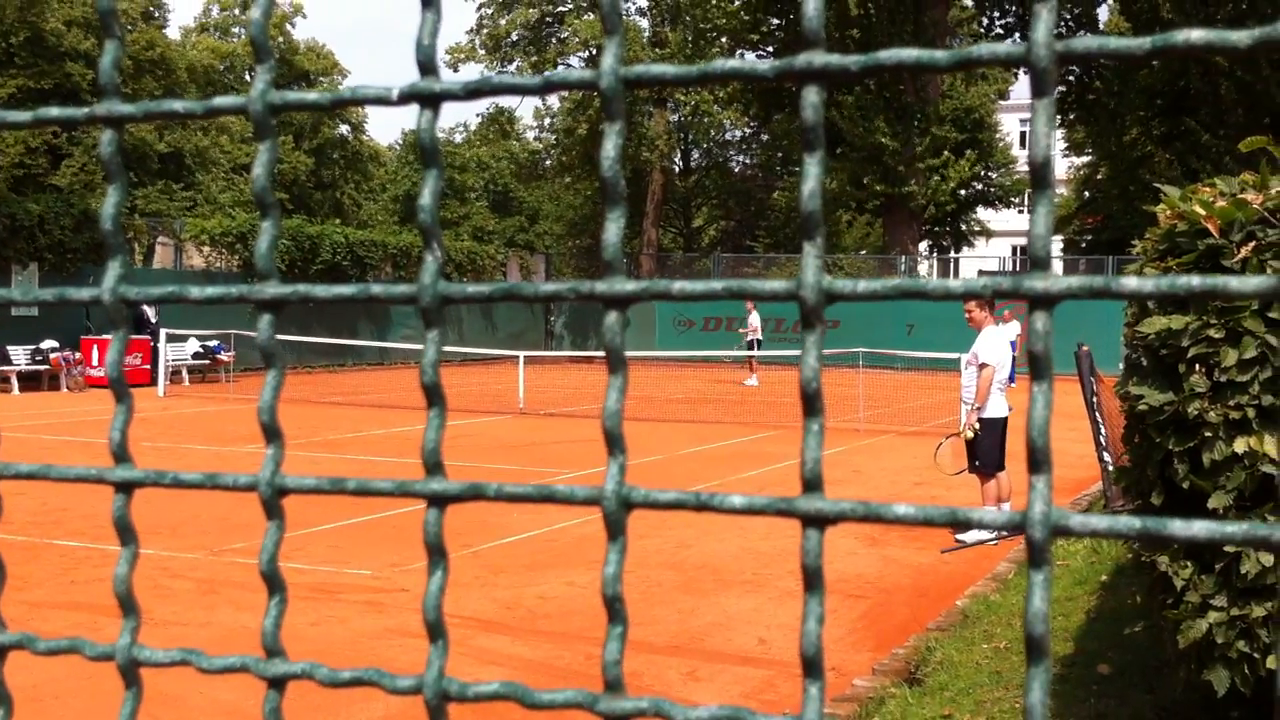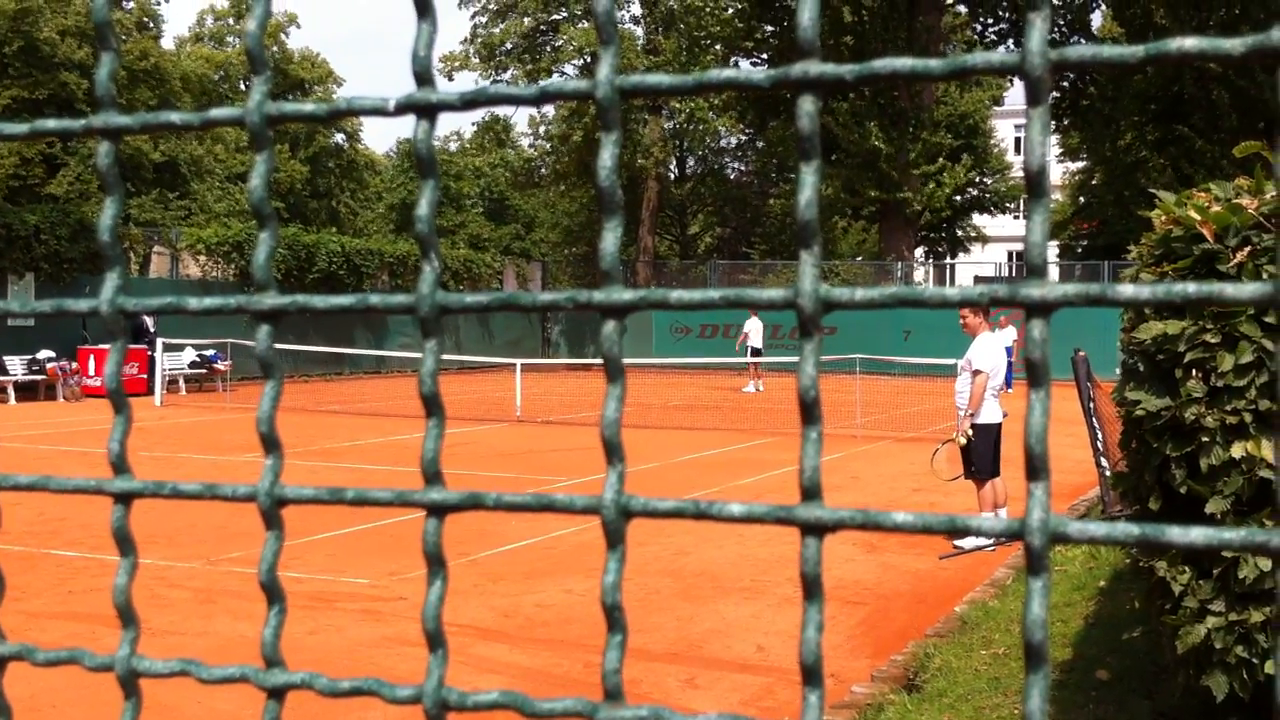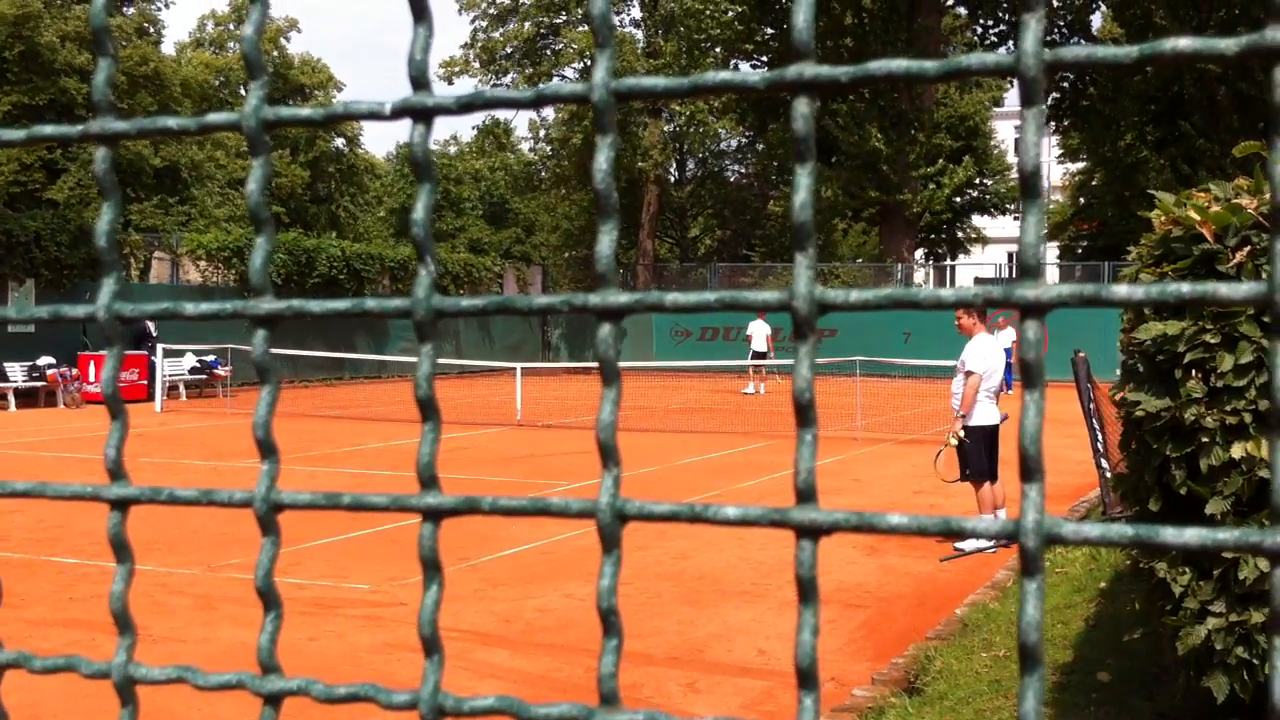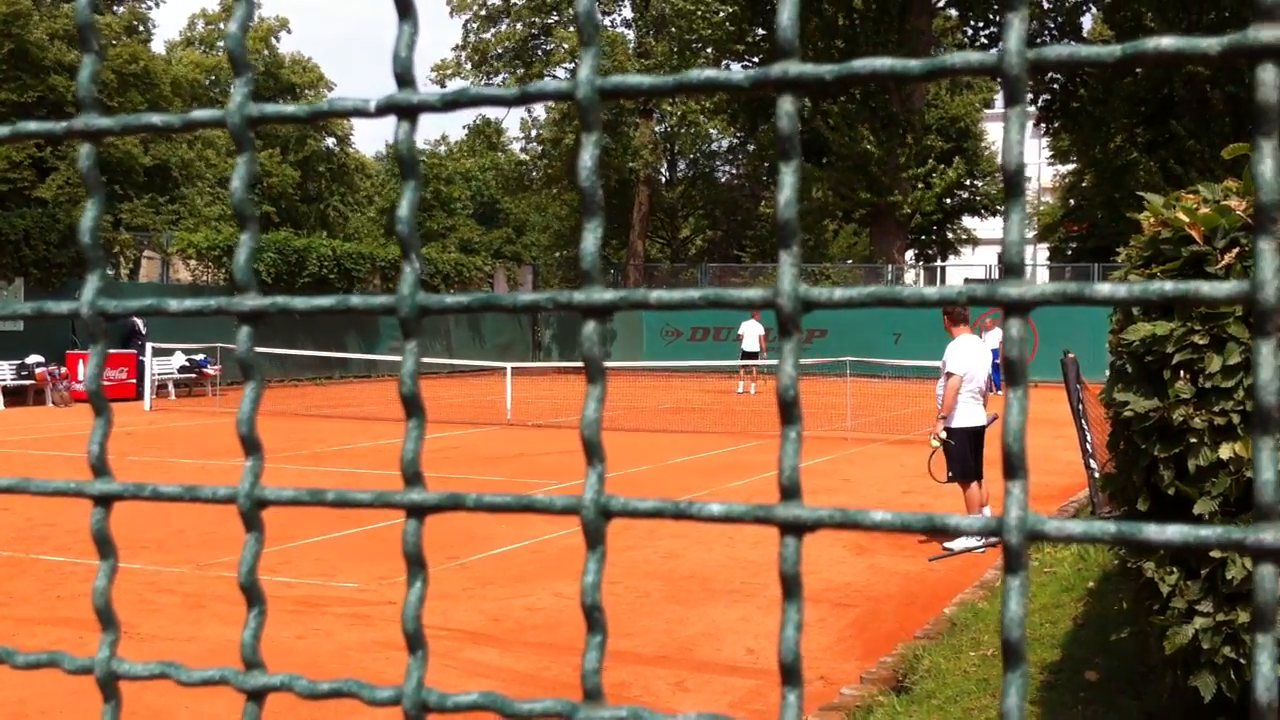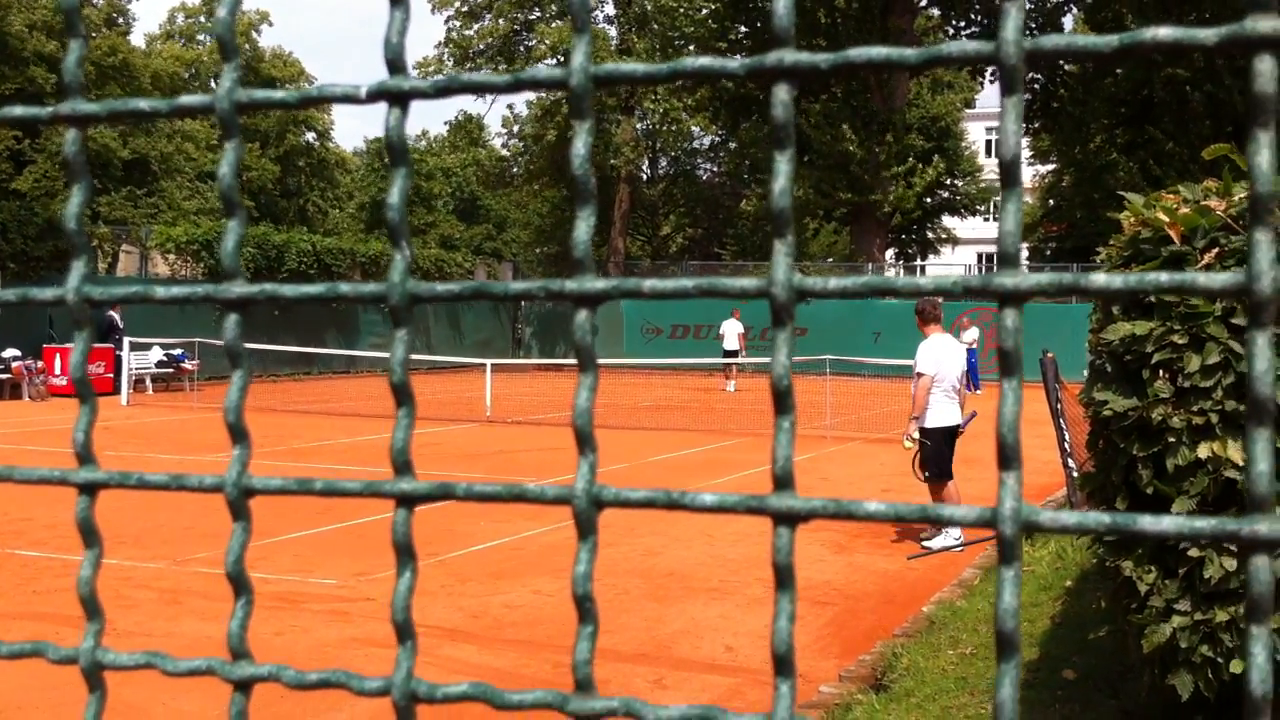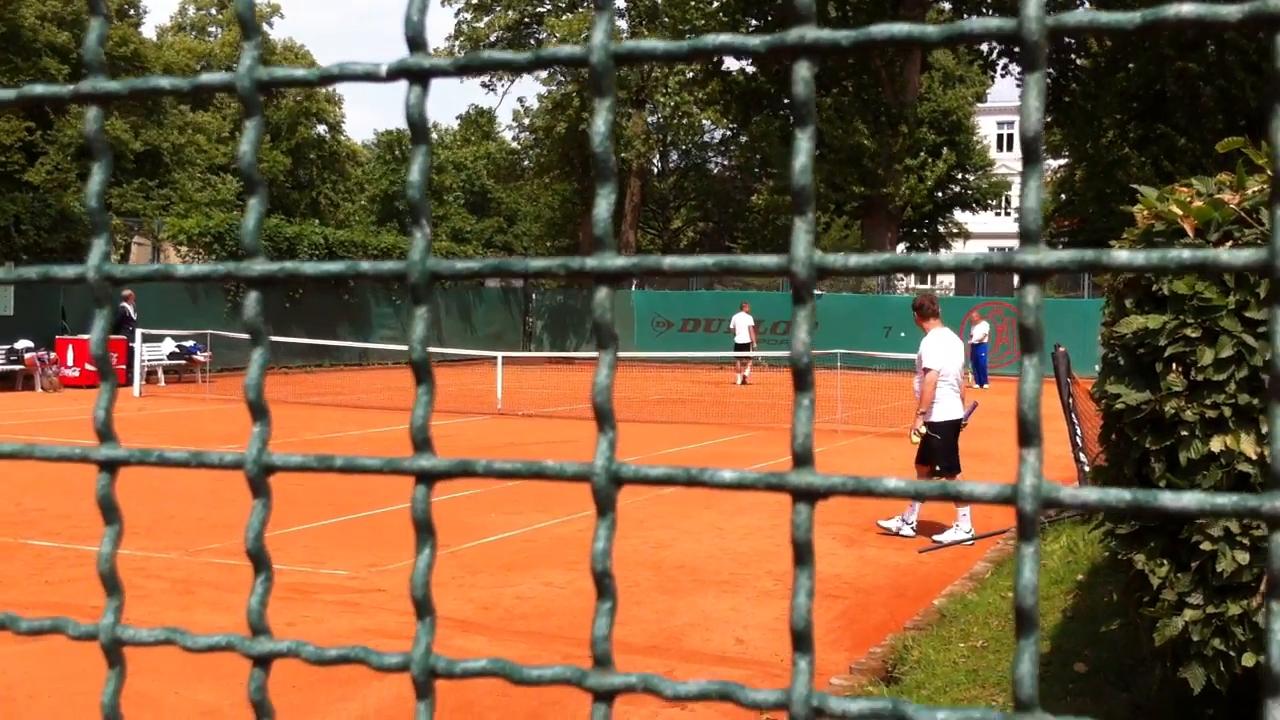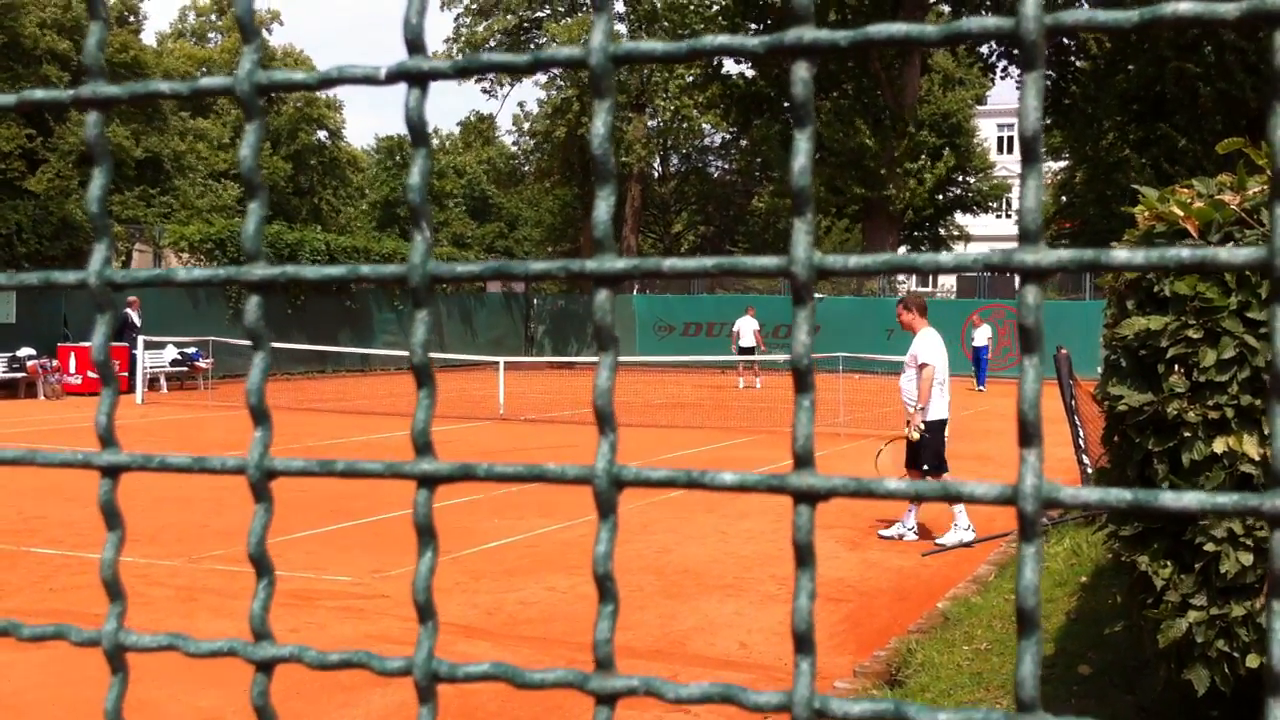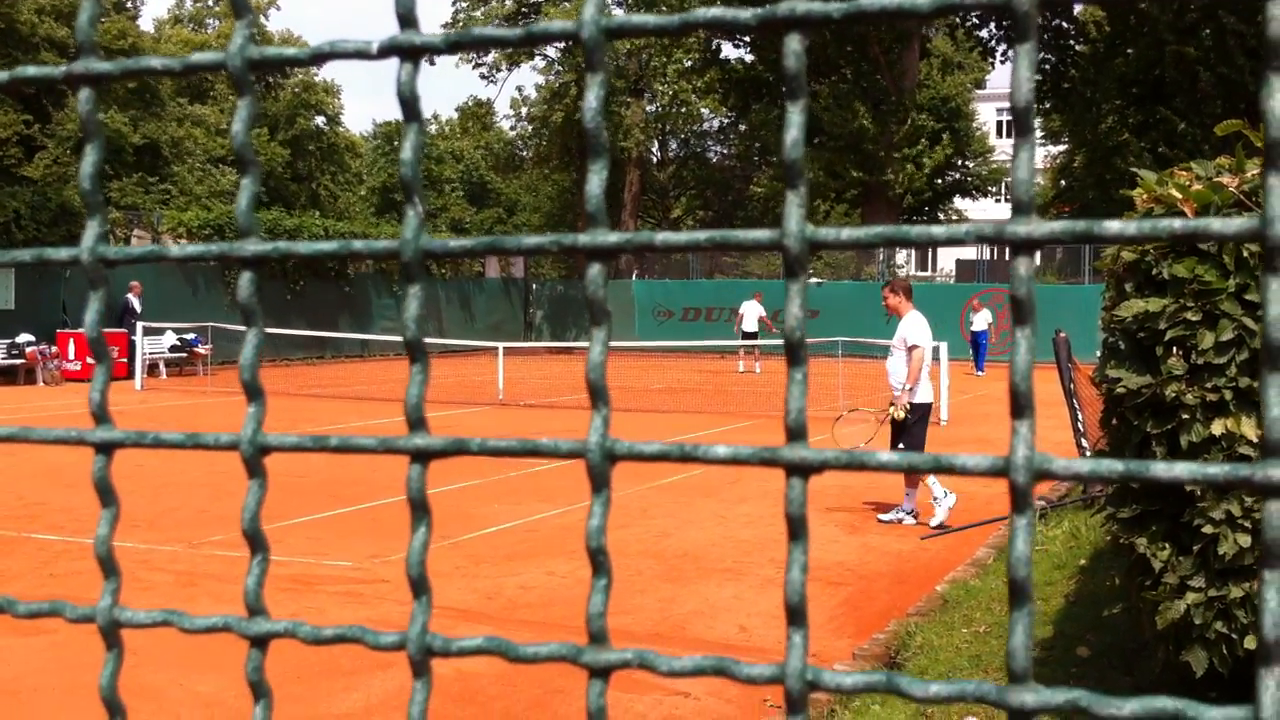
dt=0.3s
person 1, frame 1
left shoulder: (987, 338)
right shoulder: (999, 337)
left elbow: (987, 376)
left wrist: (974, 411)
left hip: (985, 414)
right hip: (996, 412)
left knee: (986, 471)
right knee: (998, 469)
left ankle: (987, 528)
person 1, frame 2
left shoulder: (982, 344)
right shoulder: (994, 342)
left elbow: (980, 383)
left wrist: (967, 417)
left hip: (979, 420)
right hip: (991, 418)
left knee: (981, 477)
right knee: (992, 474)
left ankle: (985, 534)
person 1, frame 3
left shoulder: (976, 346)
right shoulder: (994, 345)
left elbow: (973, 384)
left wrist: (959, 417)
left hip: (974, 421)
right hip: (989, 419)
left knee: (979, 479)
right knee: (991, 478)
left ankle: (986, 536)
person 1, frame 4
left shoulder: (957, 347)
right shoulder: (981, 346)
left elbow: (953, 386)
left wrist: (940, 419)
left hip: (959, 422)
right hip: (976, 420)
left knee: (966, 479)
right knee: (975, 478)
left ankle: (975, 535)
person 1, frame 5
left shoulder: (928, 347)
right shoulder: (956, 346)
left elbow: (923, 387)
right elbow: (962, 386)
left wrist: (912, 420)
right wrist: (959, 416)
left hip: (934, 422)
right hip: (950, 419)
left knee: (942, 479)
right knee: (932, 475)
left ankle: (953, 534)
right ankle: (939, 527)
person 1, frame 6
left shoulder: (931, 342)
right shoulder: (953, 339)
left elbow: (930, 381)
right elbow: (961, 379)
left wrist: (920, 415)
right wrist: (960, 409)
left hip: (940, 417)
right hip: (950, 414)
left knee: (950, 472)
right knee: (923, 467)
left ankle: (964, 527)
right ankle: (908, 520)
person 1, frame 7
left shoulder: (926, 339)
right shoulder: (925, 339)
left elbow: (928, 377)
left wrist: (918, 412)
left hip: (928, 418)
right hip: (922, 418)
left knee: (936, 472)
right knee: (915, 472)
left ankle: (963, 526)
right ankle: (908, 525)
person 1, frame 8
left shoulder: (913, 321)
right shoulder: (908, 322)
left elbow: (918, 358)
left wrist: (905, 391)
right wrist: (901, 395)
left hip: (913, 399)
right hip: (908, 399)
left knee: (906, 453)
right knee: (907, 454)
left ankle: (941, 496)
right ankle: (908, 509)
